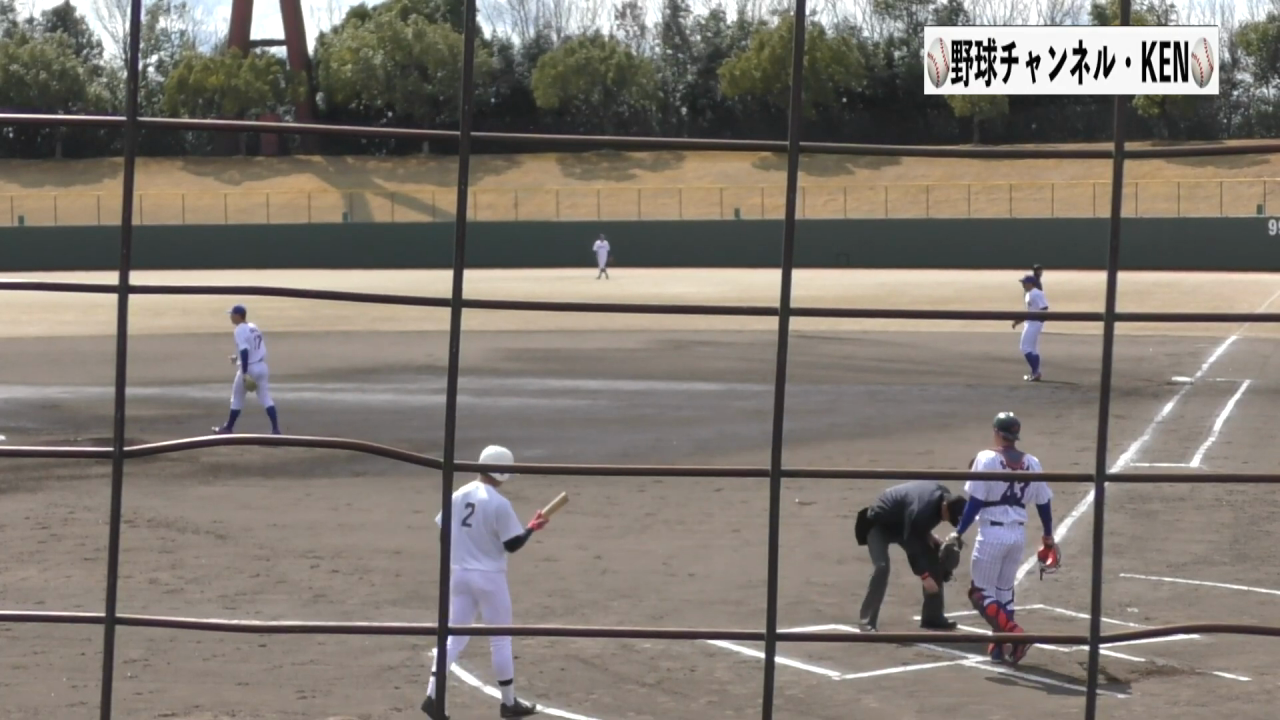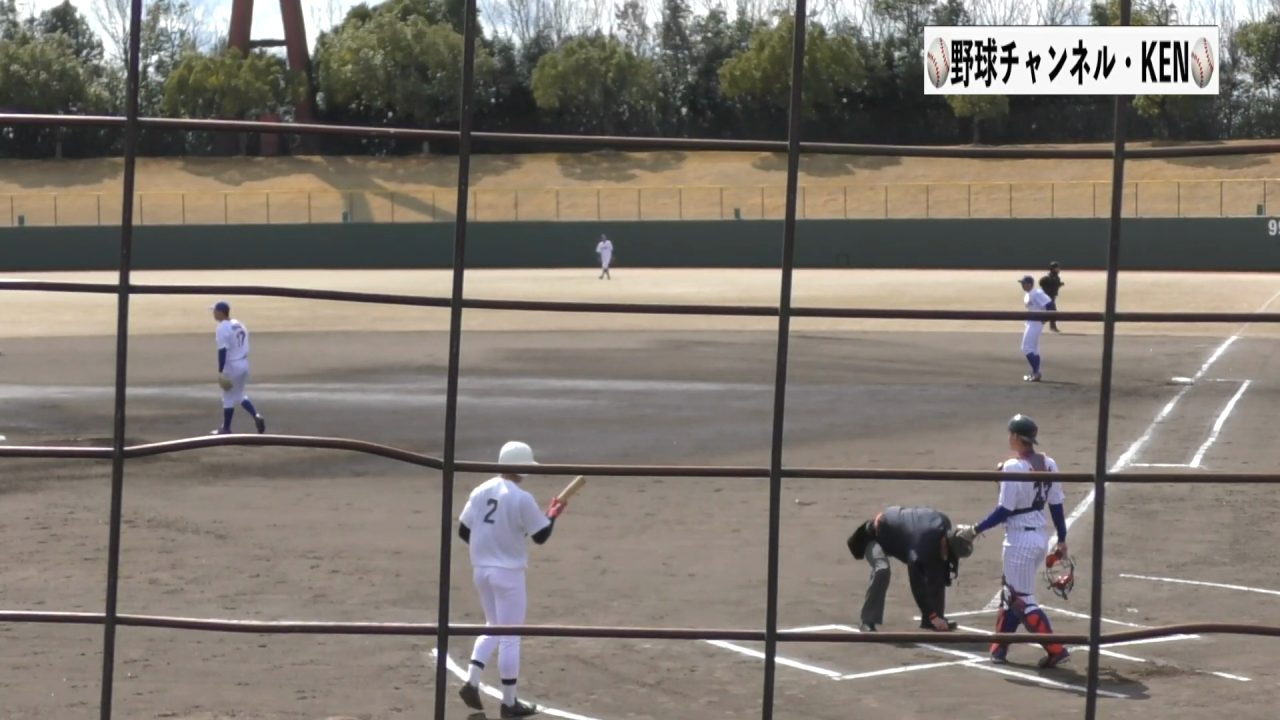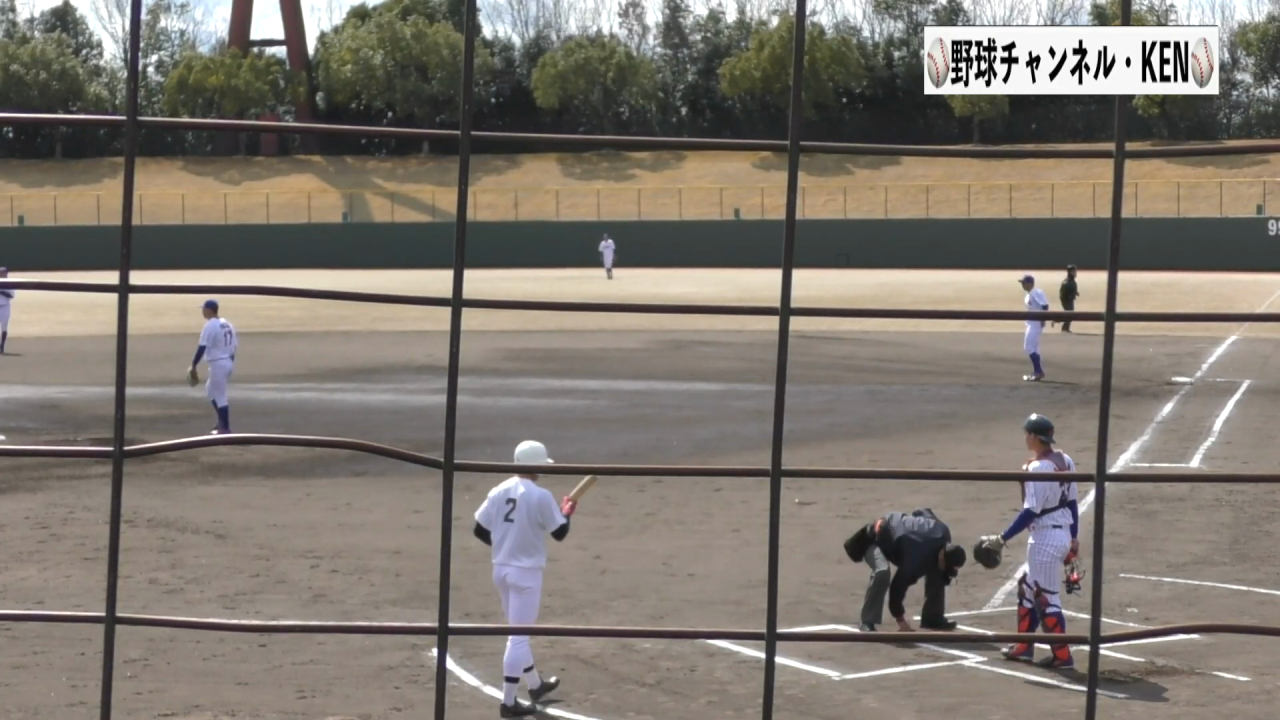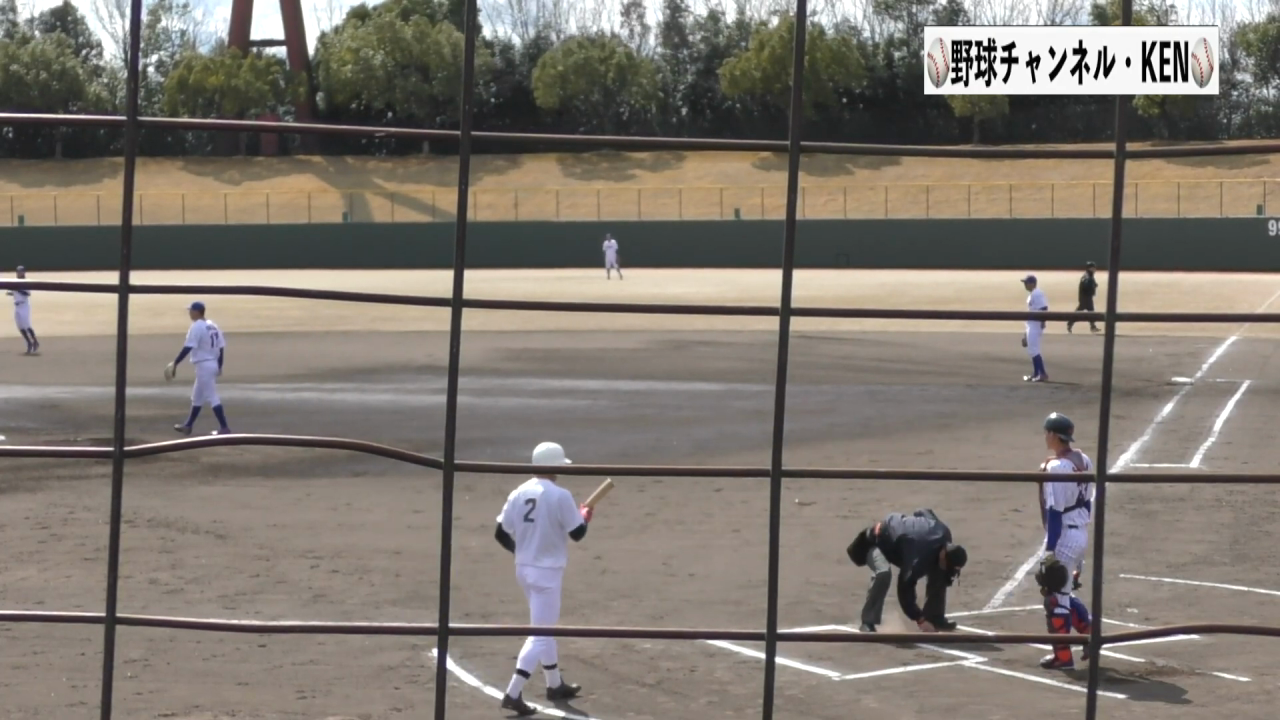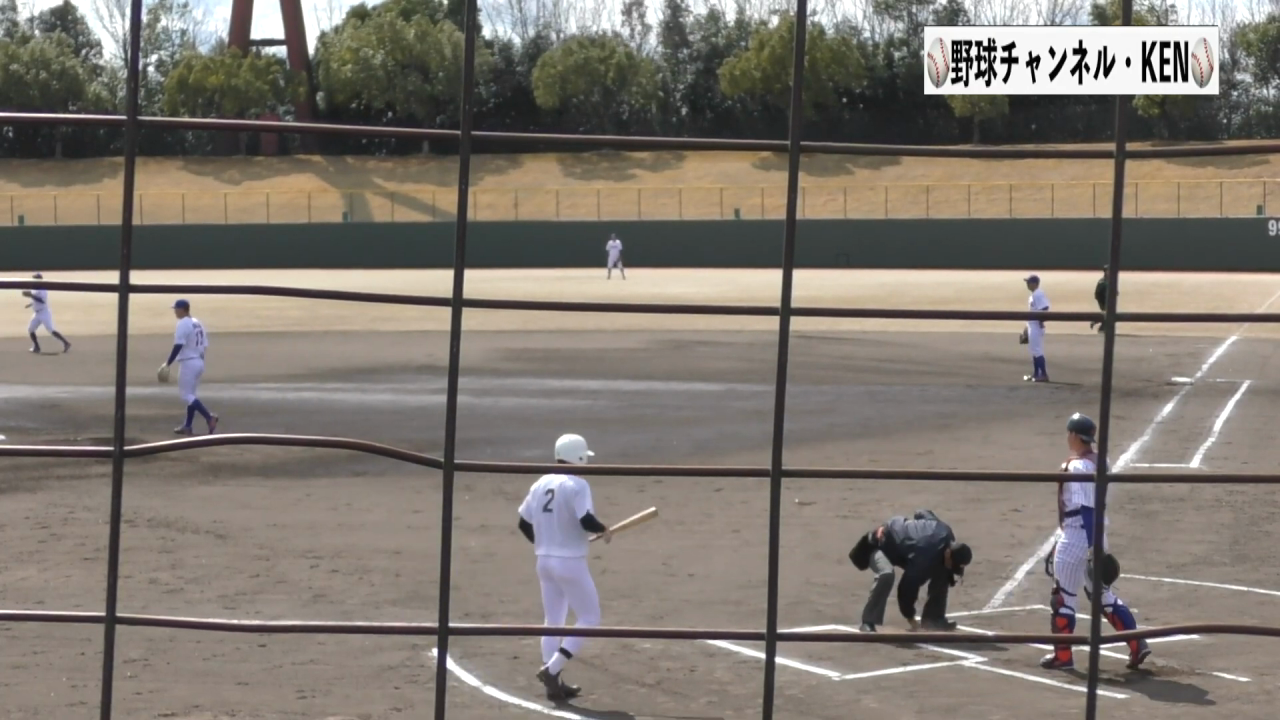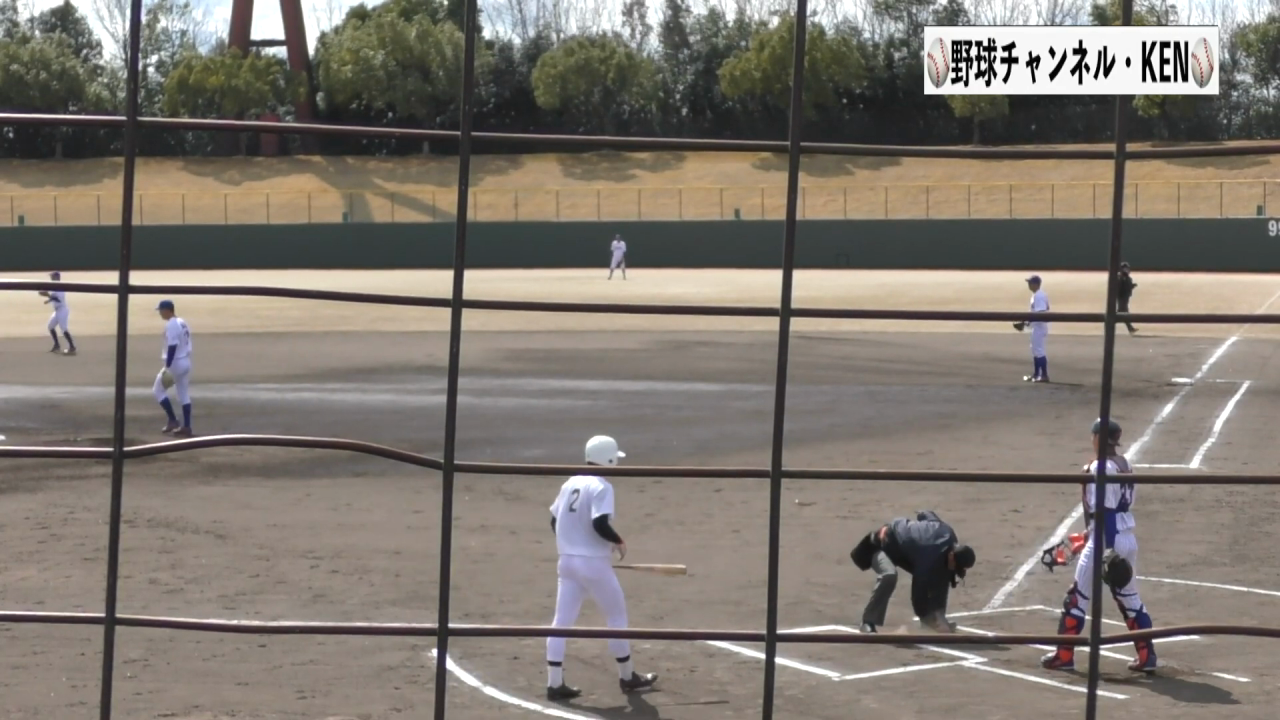
dt=0.2s
person 1, frame 1
left shoulder: (457, 496)
right shoulder: (499, 503)
left elbow: (443, 535)
right elbow: (512, 545)
right wrist: (532, 527)
left hip: (459, 576)
right hip: (489, 578)
left knee: (455, 637)
right knee: (500, 640)
left ankle: (432, 696)
person 1, frame 2
left shoulder: (479, 492)
right shoulder: (522, 498)
left elbow: (464, 532)
right elbow: (540, 537)
right wrist: (552, 515)
left hip: (481, 571)
right hip: (509, 574)
left knee: (494, 629)
right knee: (510, 638)
left ankle: (472, 682)
person 1, frame 3
left shoulder: (498, 492)
right shoulder: (541, 496)
left elbow: (480, 530)
right elbow: (560, 533)
right wrist: (566, 512)
left hip: (501, 569)
right hip: (526, 573)
left knee: (517, 631)
right knee: (519, 636)
left ankle: (535, 685)
right ankle: (509, 701)
person 1, frame 4
left shoulder: (518, 493)
right shoulder: (560, 495)
left elbow: (501, 534)
right elbow: (578, 534)
right wrist: (585, 516)
left hip: (523, 569)
right hip: (547, 572)
left knee: (543, 629)
right knee: (540, 636)
left ankle: (555, 685)
right ankle: (513, 694)
person 1, frame 5
left shoulder: (540, 485)
right shoulder: (577, 485)
left elbow: (524, 524)
right elbow: (586, 522)
right wrist: (603, 530)
left hip: (544, 561)
right hip: (571, 562)
left knee: (553, 623)
right knee: (590, 619)
left ankle: (554, 683)
right ankle: (552, 669)
person 1, frame 6
left shoulder: (570, 484)
right shoulder: (602, 487)
left elbow: (555, 521)
right elbow: (600, 524)
right wrist: (618, 541)
left hip: (567, 561)
right hip: (594, 562)
left knee: (562, 621)
right knee: (617, 617)
left ankle: (555, 683)
right ankle: (627, 677)
person 2, frame 1
left shoulder: (986, 458)
right shoulder: (1031, 462)
left elbow: (975, 501)
right elbow: (1044, 502)
left wrist: (959, 533)
right wrist: (1048, 534)
left hip: (991, 533)
right hip: (1017, 534)
left knee: (981, 592)
right knee: (1004, 591)
left ankle: (1014, 636)
right ankle: (999, 648)
person 2, frame 2
left shoulder: (1013, 466)
right shoulder: (1048, 464)
left elbow: (1005, 510)
right elbow: (1056, 505)
left wrist: (976, 529)
right wrist: (1062, 540)
left hip: (1019, 539)
right hip: (1040, 537)
left knee: (1021, 600)
right knee: (1013, 594)
left ankle: (1056, 649)
right ankle: (999, 649)
person 2, frame 3
left shoulder: (1038, 467)
right shoulder: (1066, 460)
left elbow: (1030, 512)
right elbow: (1072, 502)
left wrist: (1003, 538)
right wrist: (1074, 537)
left hip: (1045, 538)
right hip: (1063, 535)
left knee: (1047, 598)
right knee: (1029, 589)
left ankle: (1062, 655)
right ankle: (1024, 647)
person 2, frame 4
left shoulder: (1056, 466)
right shoulder: (1083, 459)
left elbow: (1055, 511)
right elbow: (1087, 501)
left wrist: (1050, 549)
left hip: (1062, 537)
right hip: (1079, 533)
left knee: (1055, 596)
right knee: (1061, 592)
left ankle: (1062, 656)
right ankle: (1090, 636)
person 2, frame 5
left shoulder: (1078, 466)
right shoulder: (1100, 462)
left elbow: (1087, 509)
left wrist: (1093, 545)
left hip: (1076, 538)
right hip: (1096, 538)
left knee: (1063, 597)
right knee: (1104, 594)
left ankle: (1062, 655)
right ankle: (1136, 643)
person 2, frame 6
left shoulder: (1101, 467)
right shoulder: (1125, 464)
left elbow: (1107, 510)
left wrist: (1109, 547)
left hip: (1108, 542)
right hip: (1128, 540)
left knee: (1077, 598)
right knee: (1131, 600)
left ankle: (1064, 656)
right ankle: (1147, 656)
